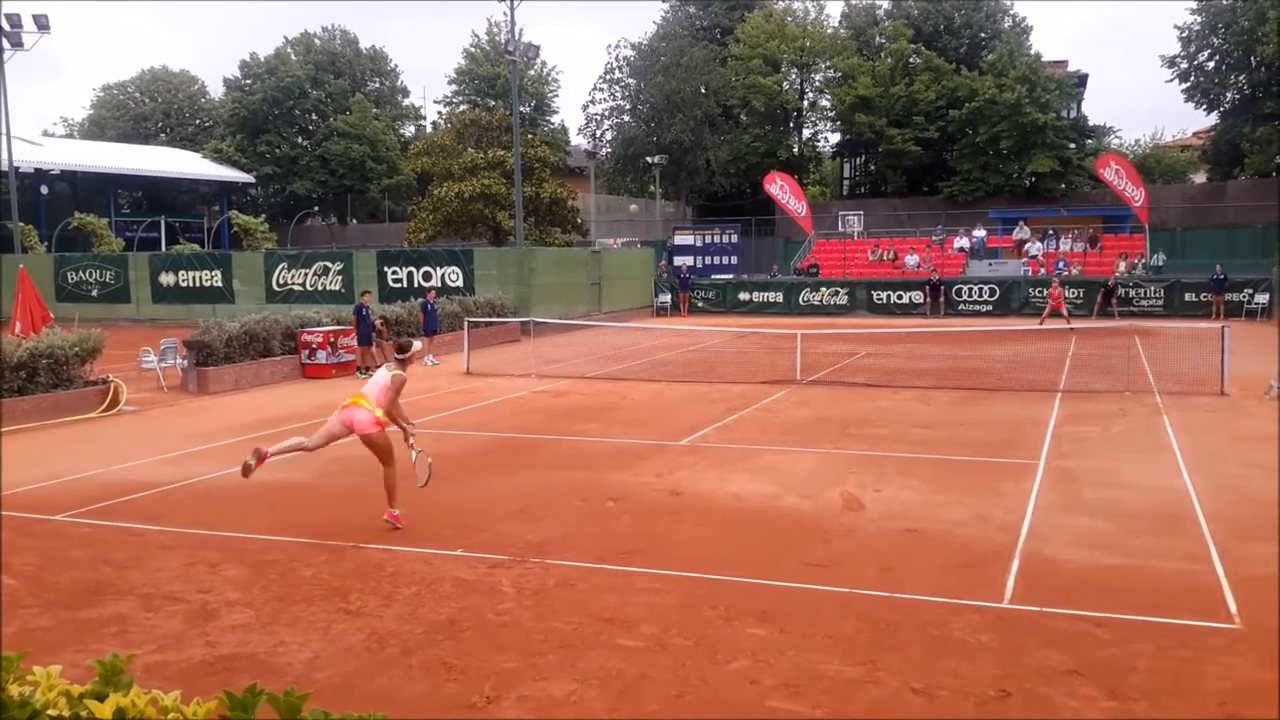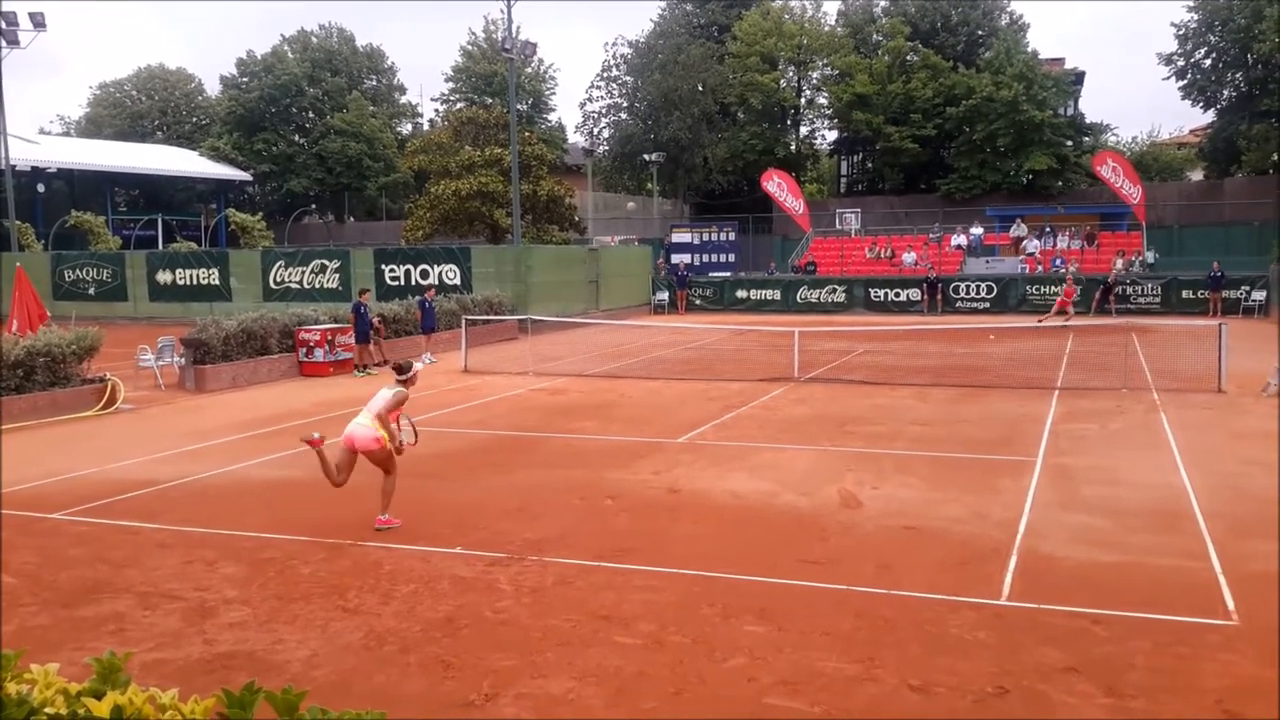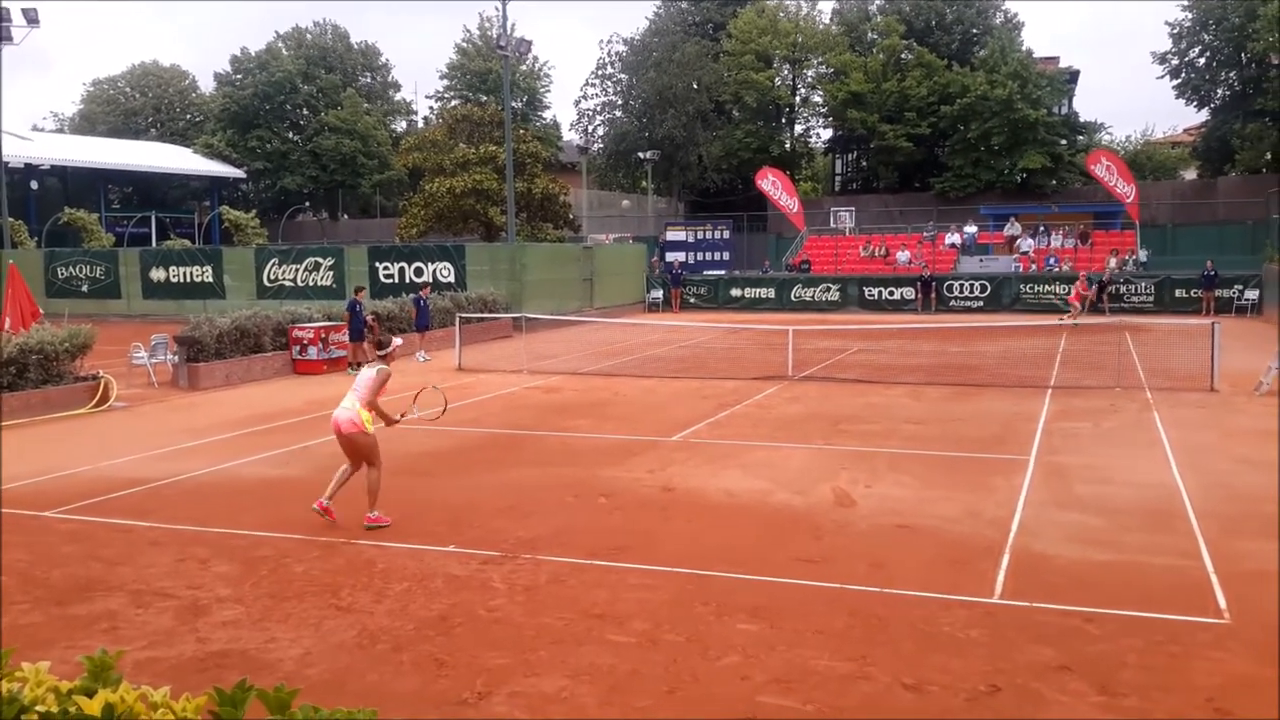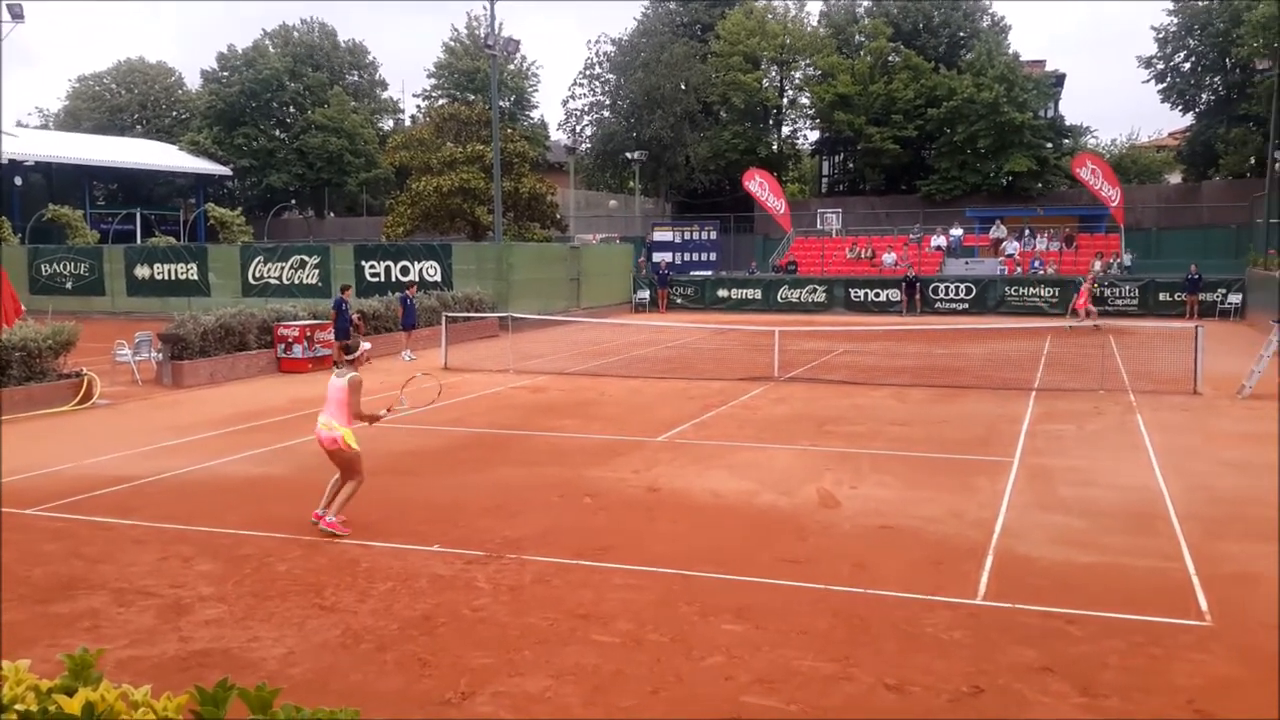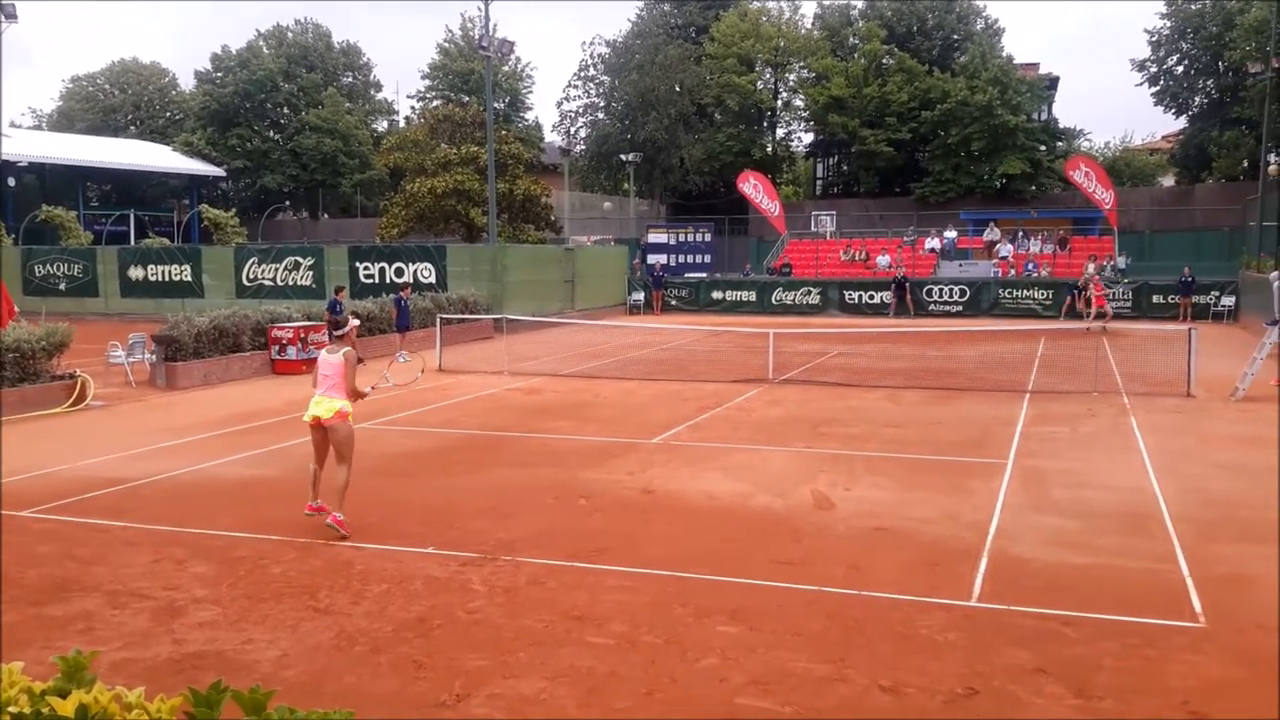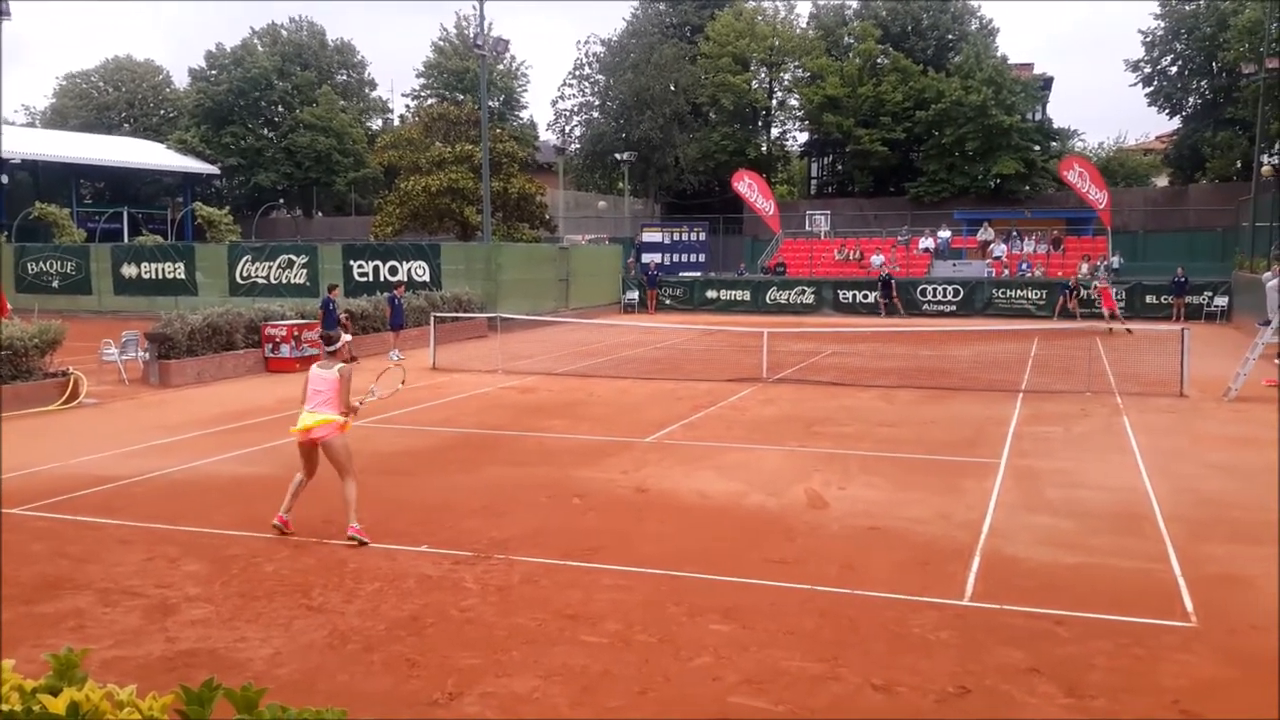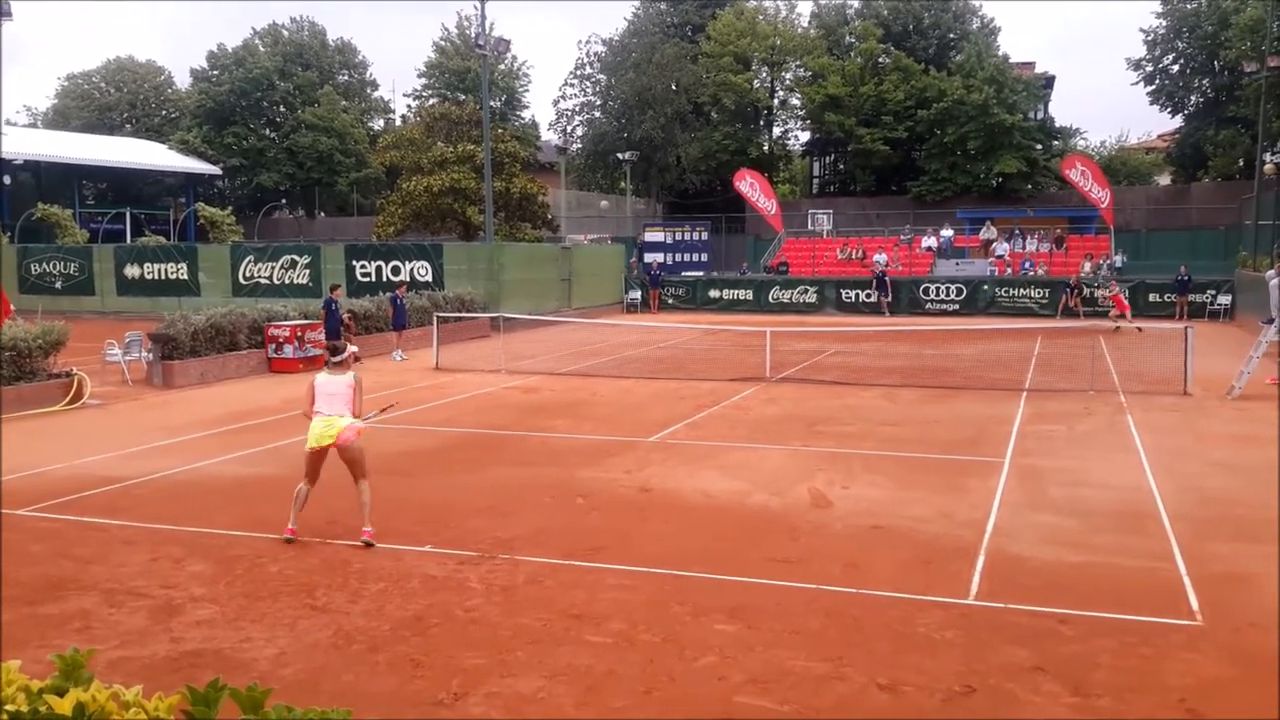
dt=0.2s
person 1, frame 1
left shoulder: (385, 368)
right shoulder: (400, 377)
right elbow: (389, 408)
left wrist: (404, 420)
right wrist: (404, 426)
left hip: (350, 412)
right hip: (368, 421)
left knee: (308, 444)
right knee: (389, 465)
left ankle: (265, 453)
right ankle: (392, 512)
person 1, frame 2
left shoulder: (387, 389)
right shoulder: (402, 393)
right elbow: (380, 414)
left wrist: (393, 438)
right wrist: (395, 440)
left hip: (352, 430)
right hip: (369, 436)
left knee: (337, 480)
right knee: (390, 472)
left ankle: (318, 443)
right ankle: (383, 518)
person 1, frame 3
left shoulder: (370, 367)
right shoulder: (384, 371)
right elbow: (370, 402)
left wrist: (381, 417)
right wrist: (388, 418)
left hip: (340, 417)
right hip: (354, 421)
left knee: (354, 464)
right knee: (374, 466)
left ankle: (324, 502)
right ankle: (372, 515)
person 1, frame 4
left shoulder: (335, 375)
right shoulder: (354, 378)
right elbow: (356, 413)
left wrist: (364, 416)
right wrist: (374, 417)
left hip: (322, 430)
right hip: (338, 434)
left knee: (345, 474)
right knee: (356, 477)
left ankle: (321, 512)
right ankle: (330, 518)
person 1, frame 5
left shoulder: (323, 352)
right shoulder: (349, 353)
left elbow: (315, 383)
right elbow: (351, 389)
right wrist: (364, 393)
left hip: (317, 407)
right hip: (336, 411)
left knee: (318, 460)
right knee: (344, 464)
left ankle: (313, 503)
right ankle: (336, 515)
person 1, frame 6
left shoulder: (313, 368)
right shoulder: (343, 369)
left elbow: (304, 399)
right elbow: (346, 406)
right wrist: (354, 407)
left hip: (306, 424)
right hip: (328, 427)
left knee: (306, 473)
right knee: (348, 478)
left ankle: (282, 516)
right ankle: (353, 525)
person 1, frame 7
left shoulder: (317, 378)
right shoulder: (354, 377)
left elbow: (307, 410)
right elbow: (358, 412)
right wrist: (350, 419)
left hip: (318, 431)
right hip: (345, 431)
left knee: (308, 481)
right knee: (362, 480)
left ankle: (290, 528)
right ankle: (367, 530)
